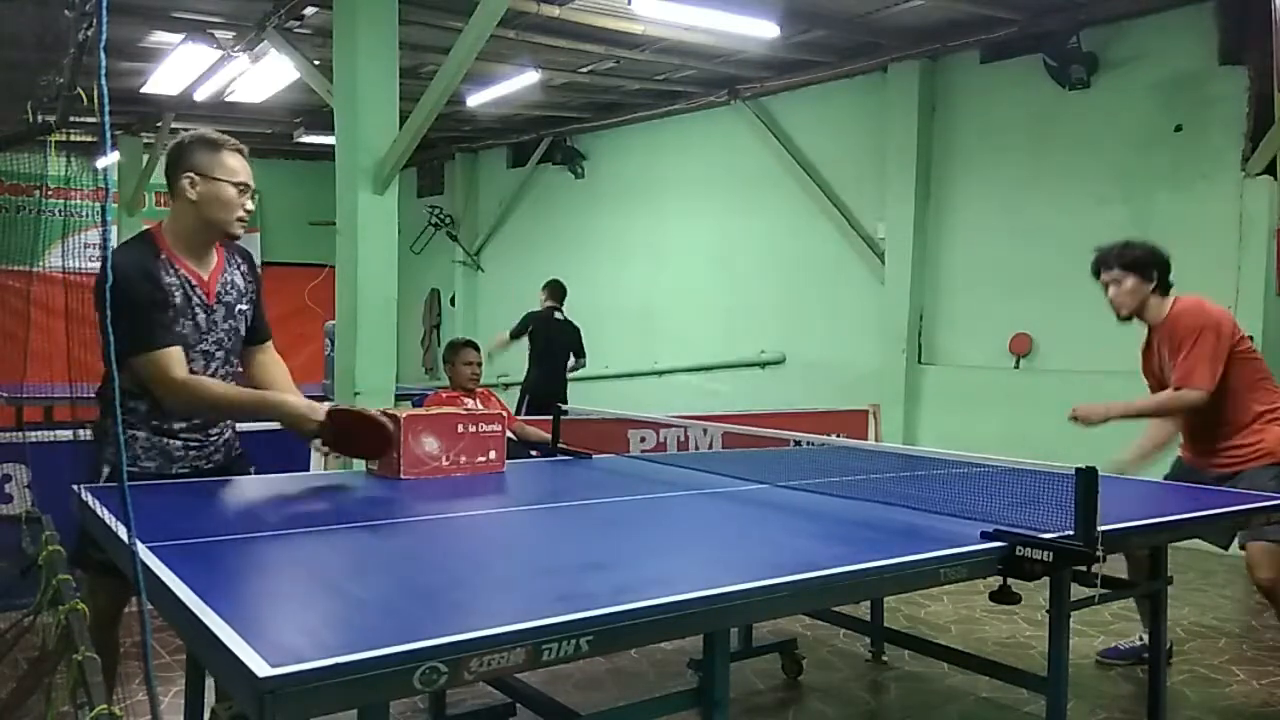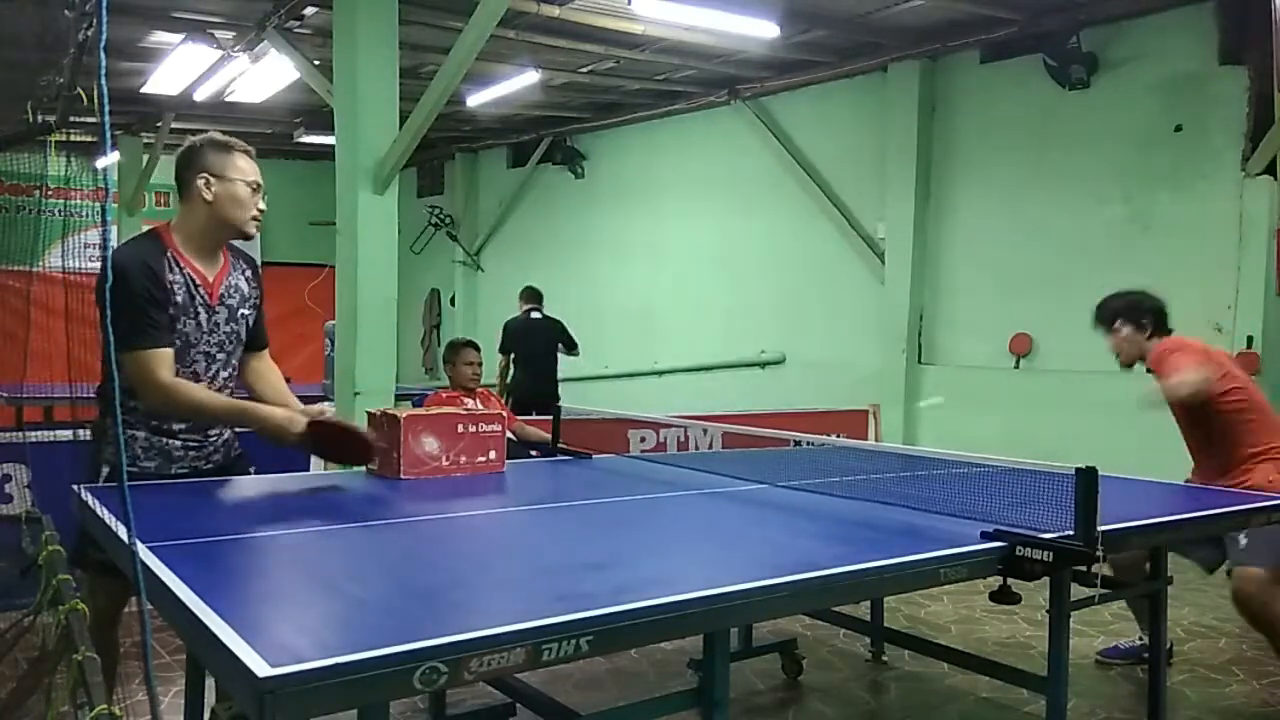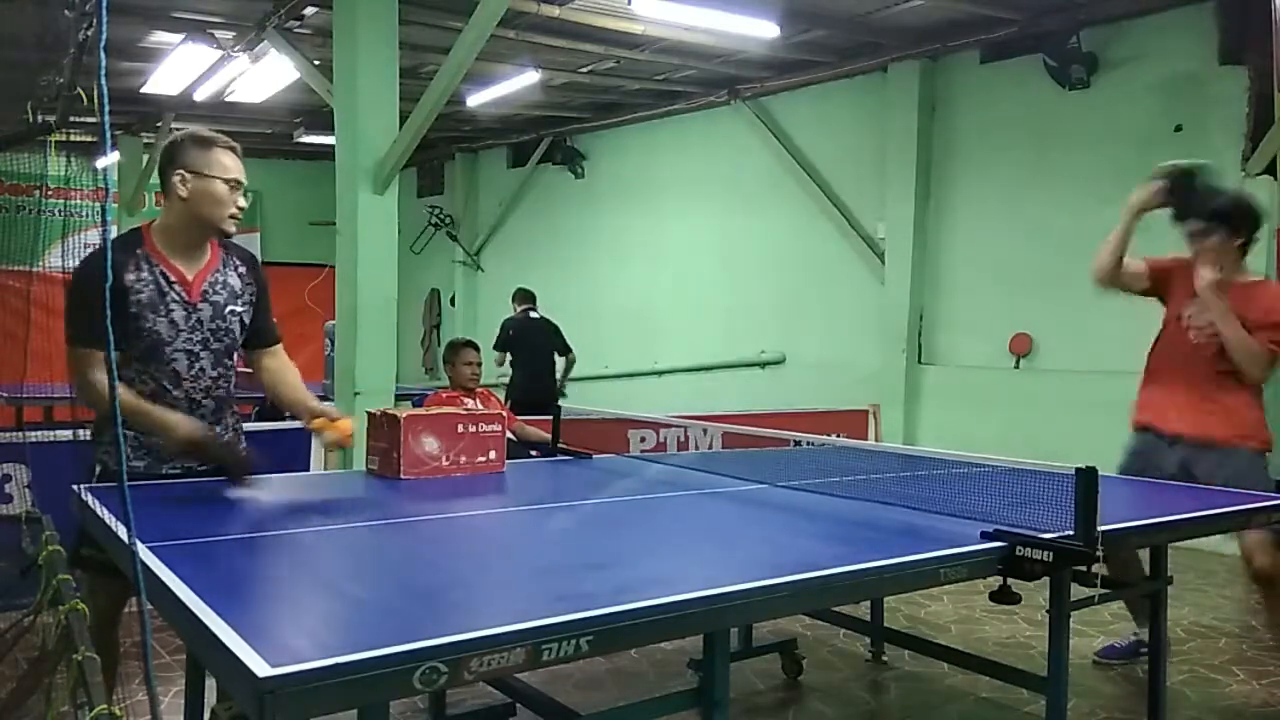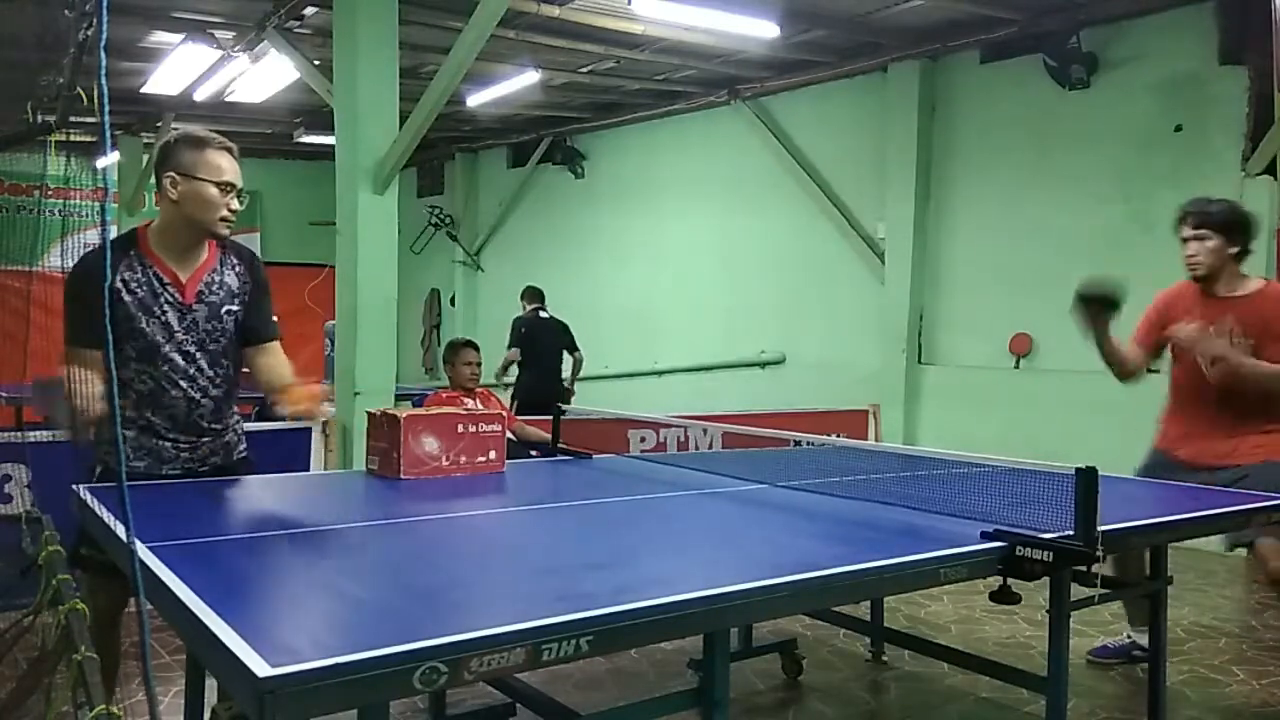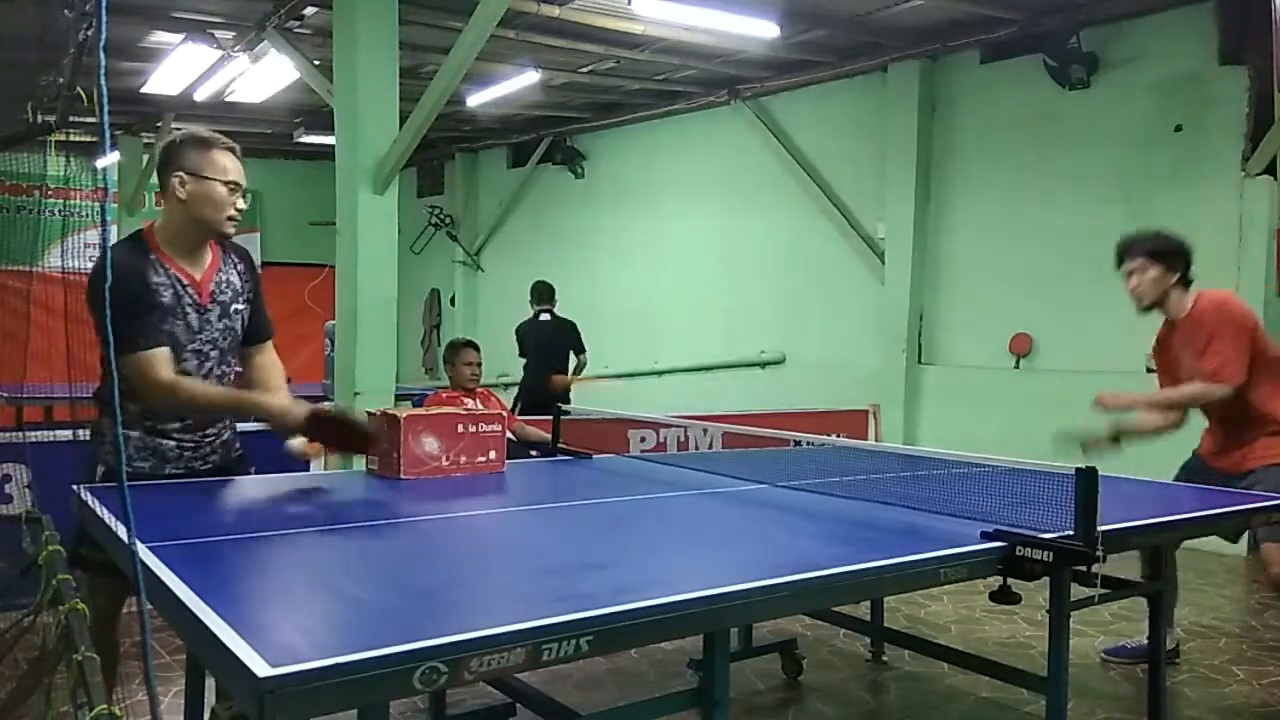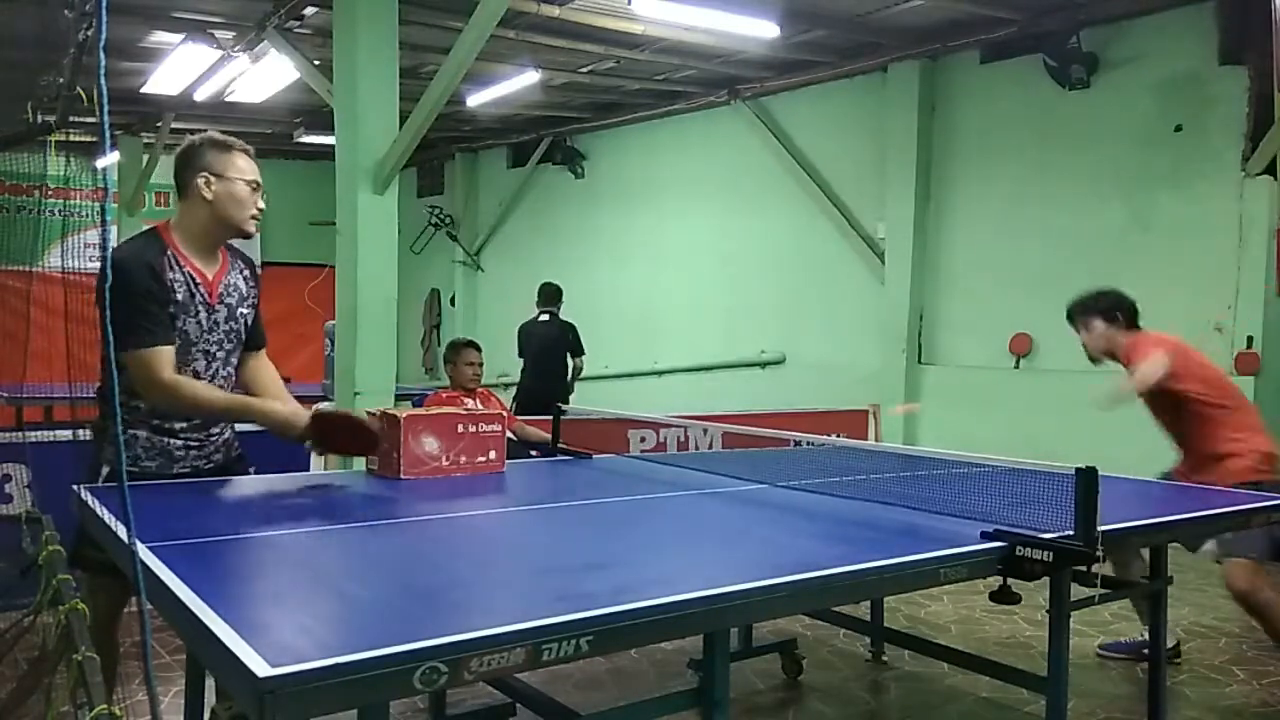
dt=0.3s
person 1, frame 1
left shoulder: (242, 267)
right shoulder: (131, 270)
left elbow: (258, 353)
right elbow: (173, 385)
left wrist: (303, 407)
right wrist: (280, 408)
left hip: (220, 460)
right hip: (138, 468)
right knee: (104, 606)
person 1, frame 2
left shoulder: (246, 272)
right shoulder: (135, 267)
right elbow: (156, 386)
left wrist: (296, 411)
right wrist: (261, 419)
left hip: (219, 462)
right hip: (138, 468)
right knee: (103, 606)
person 1, frame 3
left shoulder: (244, 269)
right shoulder: (106, 271)
left elbow: (268, 358)
right elbow: (91, 376)
left wrist: (314, 410)
right wrist: (158, 421)
left hip: (222, 465)
right hip: (134, 469)
right knee: (103, 606)
person 1, frame 4
left shoulder: (244, 267)
right shoulder: (102, 270)
left elbow: (263, 353)
right elbow: (86, 368)
left wrist: (290, 389)
right wrist: (87, 398)
left hip: (223, 463)
right hip: (135, 469)
right knee: (104, 606)
person 1, frame 5
left shoulder: (240, 264)
right shoulder: (123, 271)
left elbow: (259, 352)
right elbow: (158, 385)
left wrist: (289, 413)
right wrist: (260, 406)
left hip: (218, 460)
right hip: (136, 469)
right knee: (103, 604)
person 1, frame 6
left shoulder: (244, 270)
right shoulder: (135, 266)
right elbow: (157, 383)
left wrist: (295, 413)
right wrist: (264, 413)
left hip: (218, 461)
right hip: (139, 466)
right knee: (103, 605)
person 2, frame 1
left shoulder: (1195, 317)
right shoulder: (1151, 340)
left elbow: (1193, 397)
left wrist: (1110, 411)
right wrist: (1125, 465)
right hip: (1205, 459)
right ankle: (1152, 638)
person 2, frame 2
left shoulder: (1175, 352)
right shoulder: (1172, 361)
left elbow: (1196, 382)
right hip: (1215, 484)
left knee: (1249, 588)
right knee: (1122, 551)
right ankle: (1152, 640)
person 2, frame 3
right shoulder: (1177, 273)
right elbow: (1105, 275)
left wrist: (1216, 299)
right wrist: (1136, 208)
left hip: (1230, 445)
right hip: (1158, 437)
right knee: (1112, 537)
right ankle: (1146, 631)
person 2, frame 4
right shoulder: (1174, 301)
right elbow: (1128, 370)
left wrist: (1220, 351)
right wrist: (1100, 333)
right hip: (1180, 452)
right ankle: (1140, 637)
person 2, frame 5
left shoulder: (1221, 310)
right shoulder: (1165, 340)
left elbow: (1220, 390)
right elbow: (1172, 417)
left wrist: (1136, 399)
right wrist: (1117, 432)
right hip: (1220, 453)
right ankle: (1161, 639)
person 2, frame 6
left shoulder: (1147, 345)
right shoulder: (1145, 357)
left elbow: (1155, 369)
left wrist: (1125, 390)
left hip: (1242, 469)
right hip: (1198, 470)
left knee: (1243, 581)
